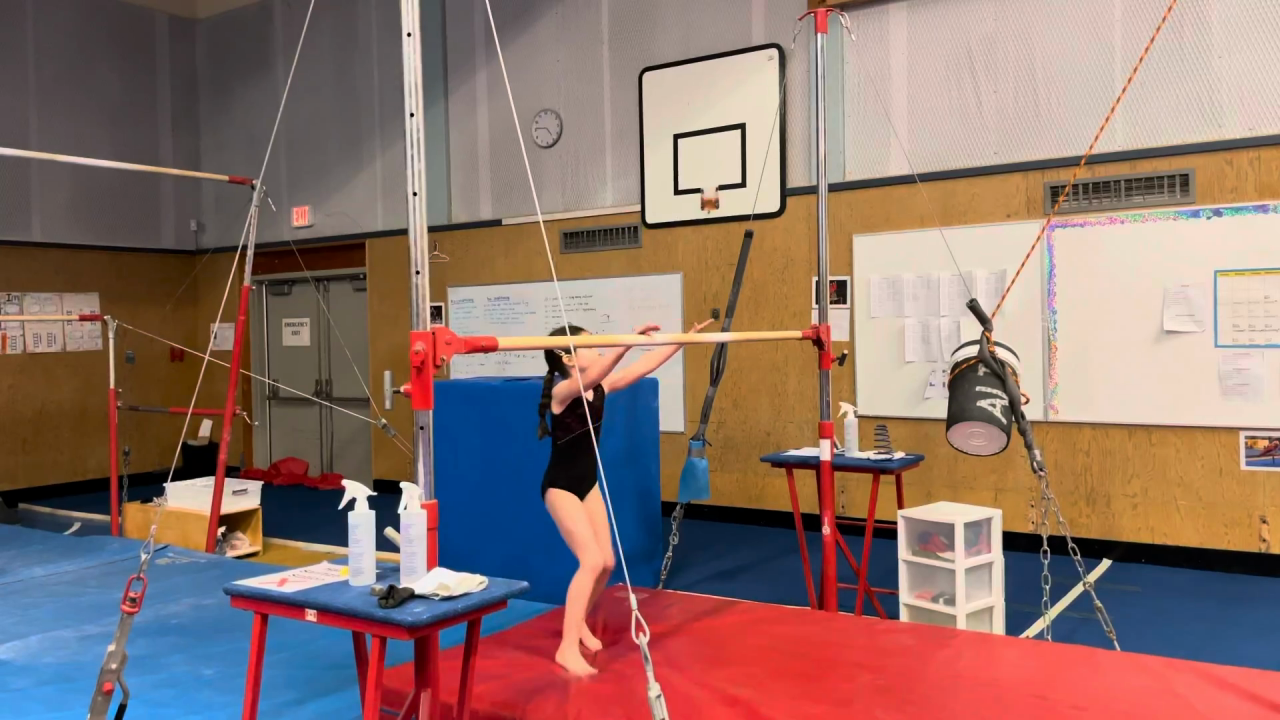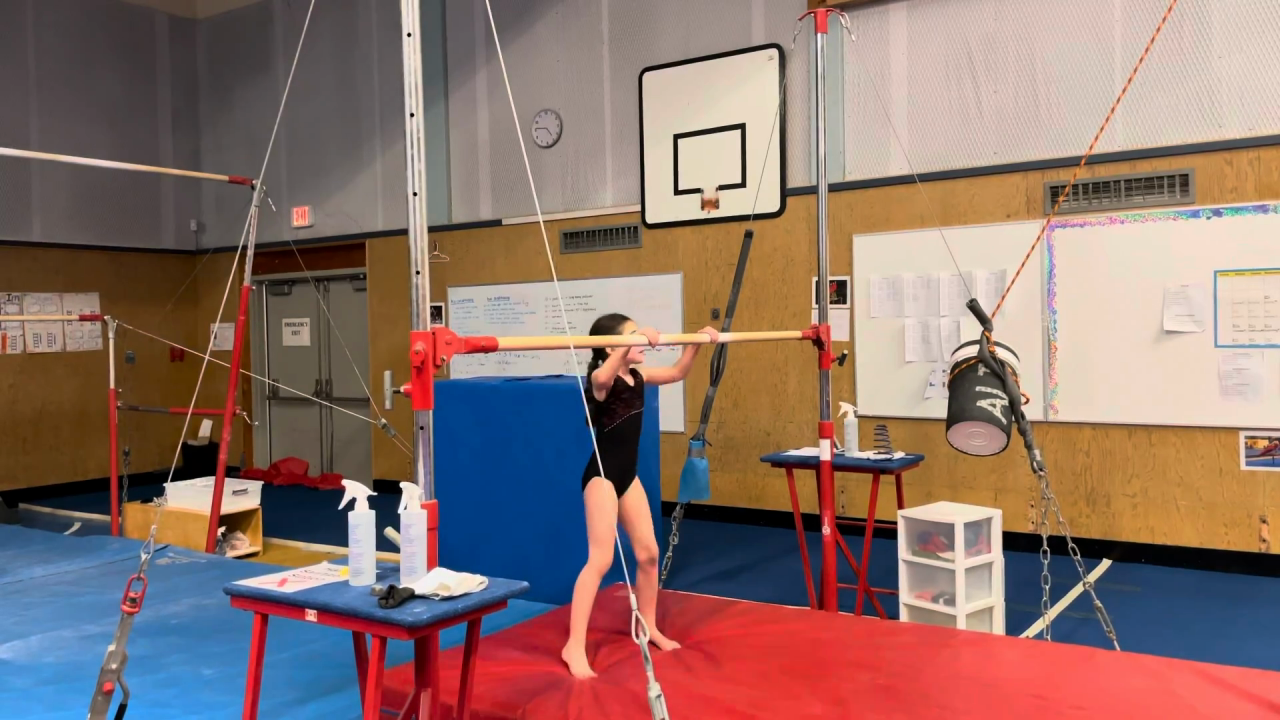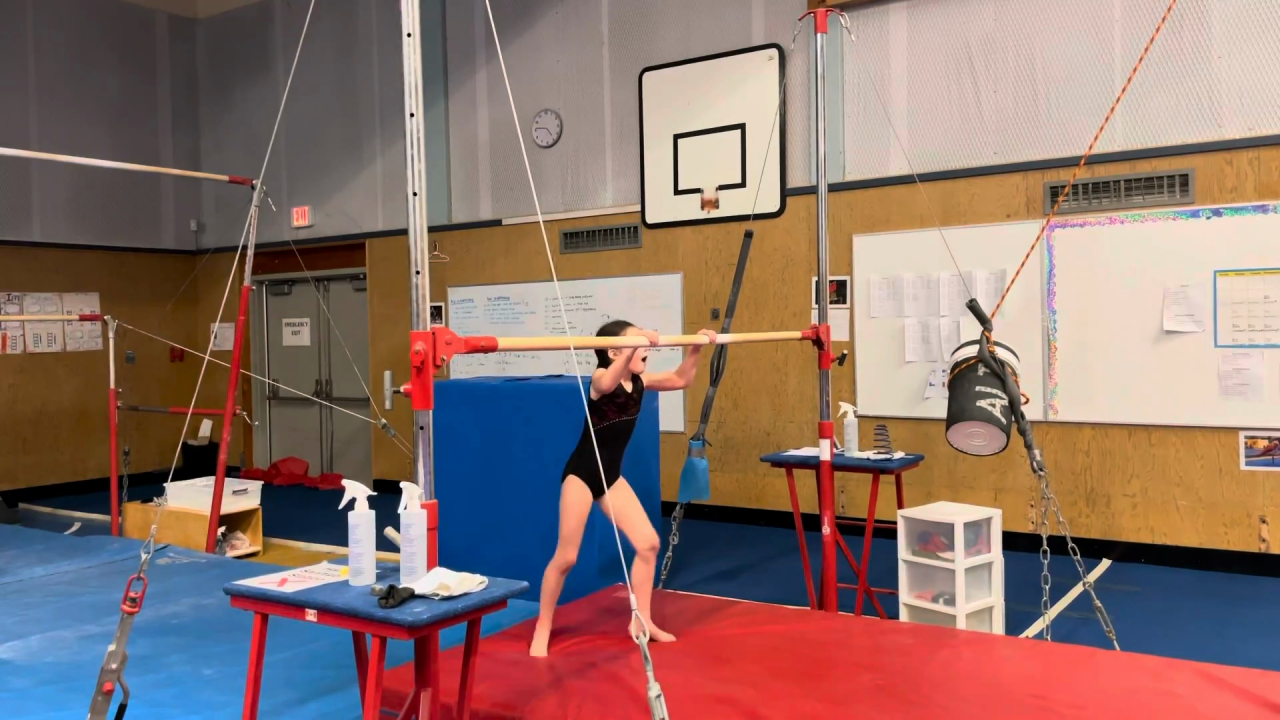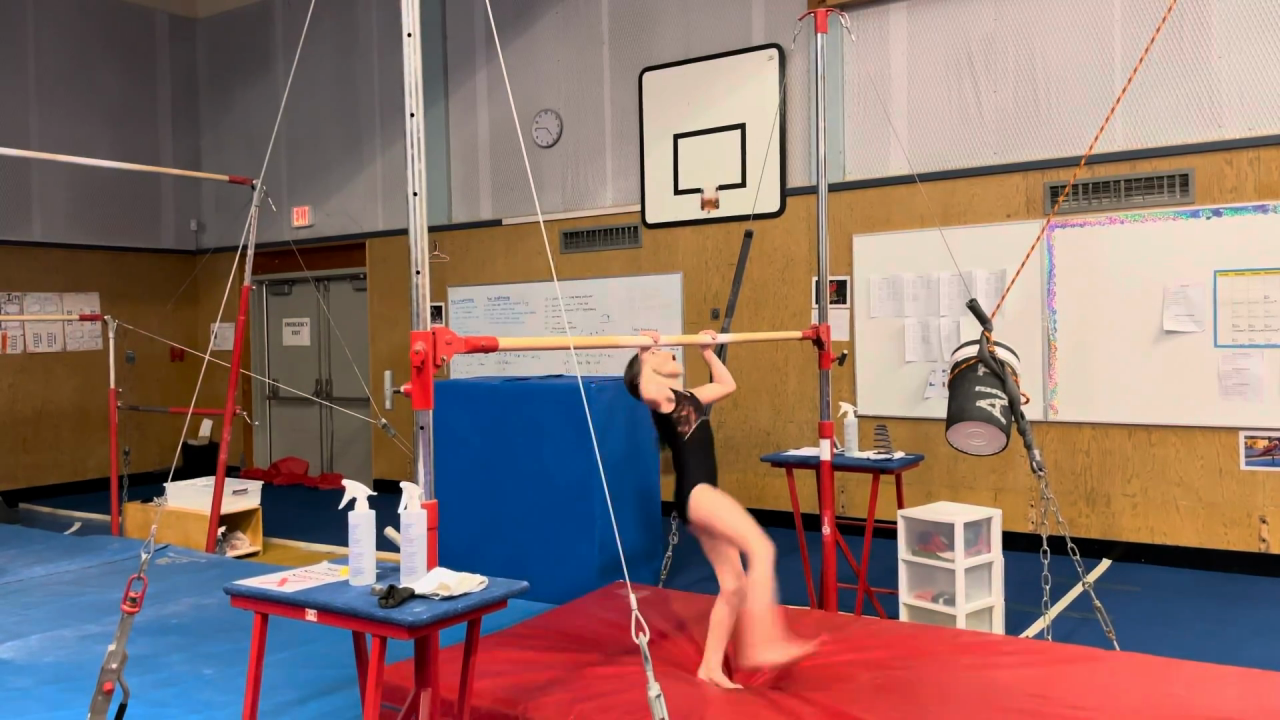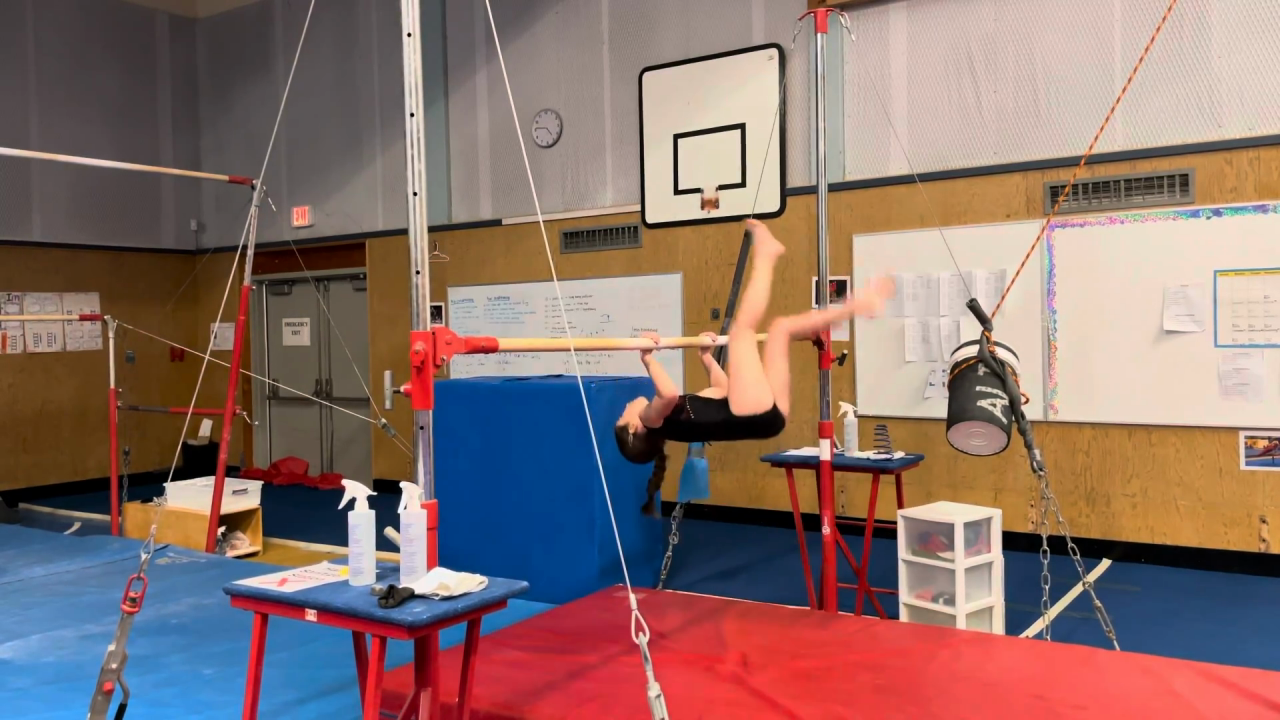
dt=0.4s
person 1, frame 1
left shoulder: (602, 388)
right shoulder: (562, 391)
left elbow: (645, 366)
right elbow: (593, 374)
left hip: (588, 484)
right hip: (560, 488)
left knee: (607, 562)
right knee: (591, 562)
left ankle: (581, 625)
right ankle: (567, 647)
person 1, frame 2
left shoulder: (637, 376)
right shoulder: (601, 378)
left elbow: (678, 371)
right elbow: (607, 377)
left wrist: (697, 340)
right wrist: (633, 341)
left hip: (627, 476)
right hip: (601, 476)
left knee: (649, 554)
right knee: (601, 559)
left ankle: (648, 626)
right ankle: (575, 646)
person 1, frame 3
left shoulder: (640, 382)
right shoulder: (601, 379)
left elbow: (681, 379)
right elbow: (608, 384)
left wrist: (695, 349)
right wrist: (634, 346)
left hip: (611, 476)
right hip: (581, 474)
left knee: (648, 543)
right knee: (566, 557)
left ankle: (642, 620)
right ankle: (543, 628)
person 1, frame 4
left shoulder: (687, 397)
right shoulder: (661, 398)
left elbow: (726, 384)
right elbow: (646, 390)
left wrist: (706, 349)
right wrist: (647, 351)
left hip: (704, 493)
right hip: (696, 492)
left knee: (734, 587)
right knee: (761, 548)
left ankle: (711, 666)
right ankle: (761, 645)
person 1, frame 5
left shoulder: (656, 425)
right shoulder: (653, 418)
left elbow: (721, 387)
right elbow: (668, 393)
left wrist: (705, 354)
right wrist: (648, 359)
left hip: (756, 417)
right hip: (751, 417)
left knee: (781, 326)
right knee: (742, 330)
left ankle: (855, 306)
